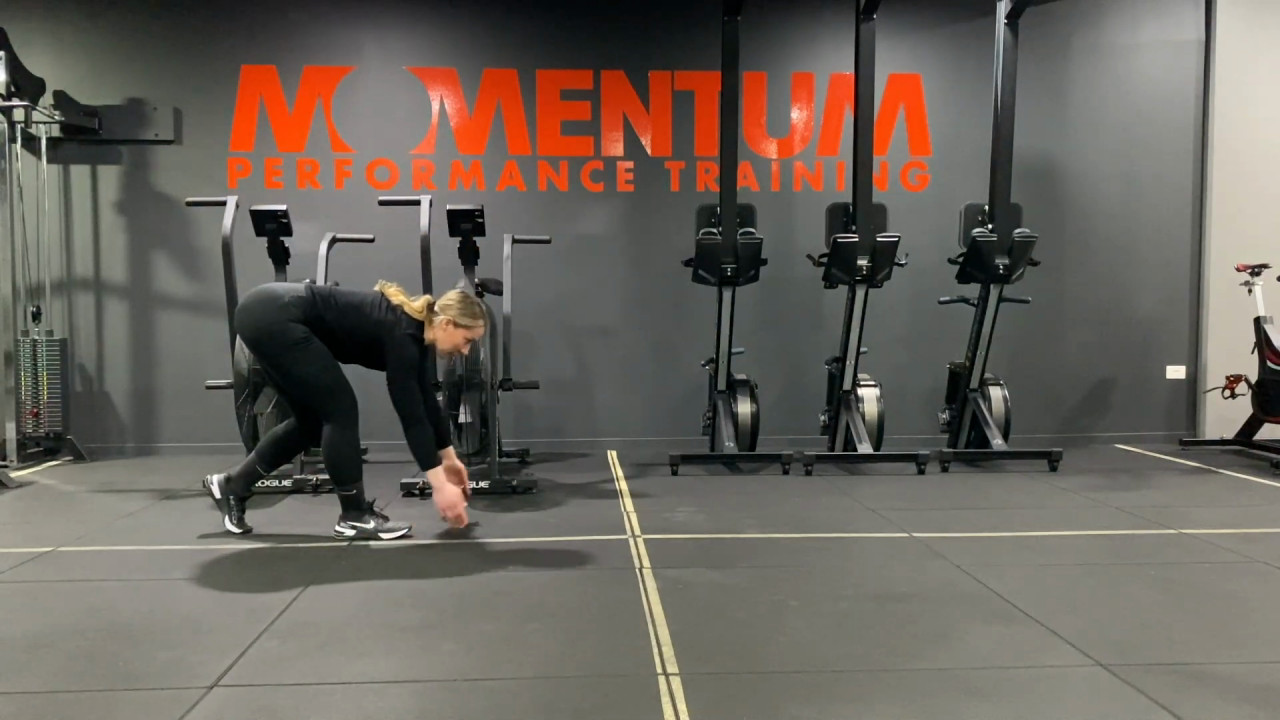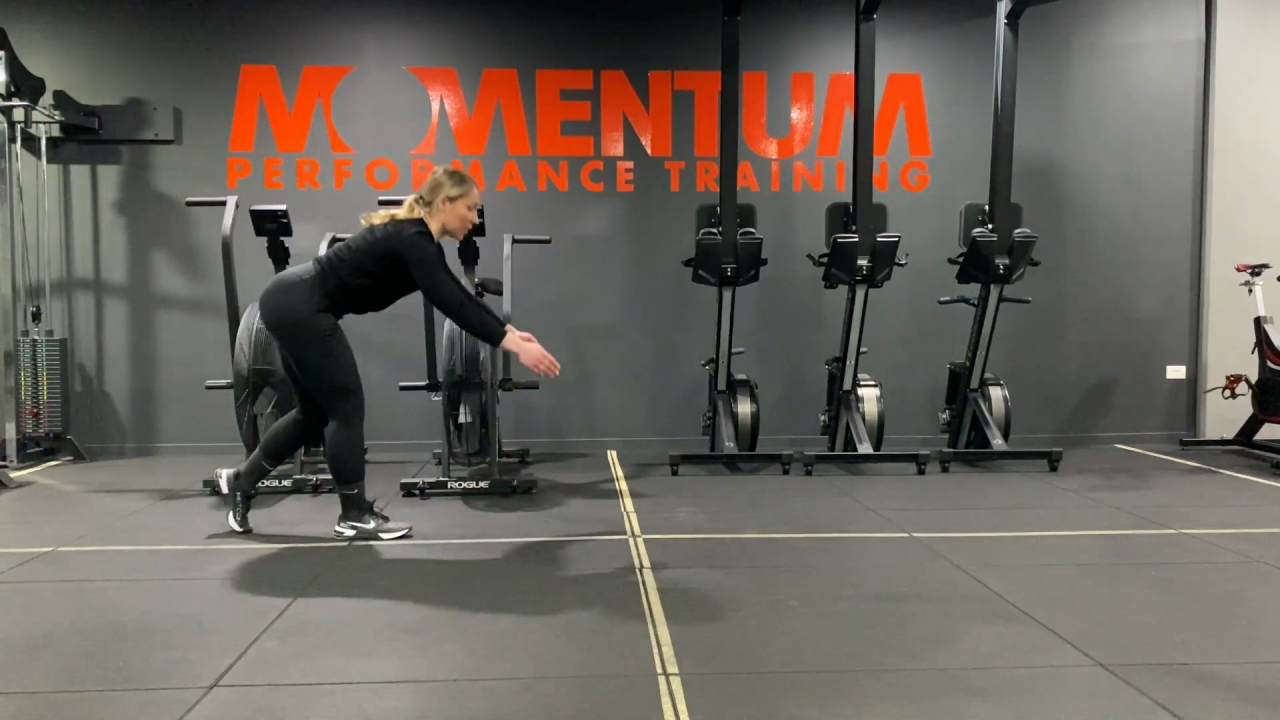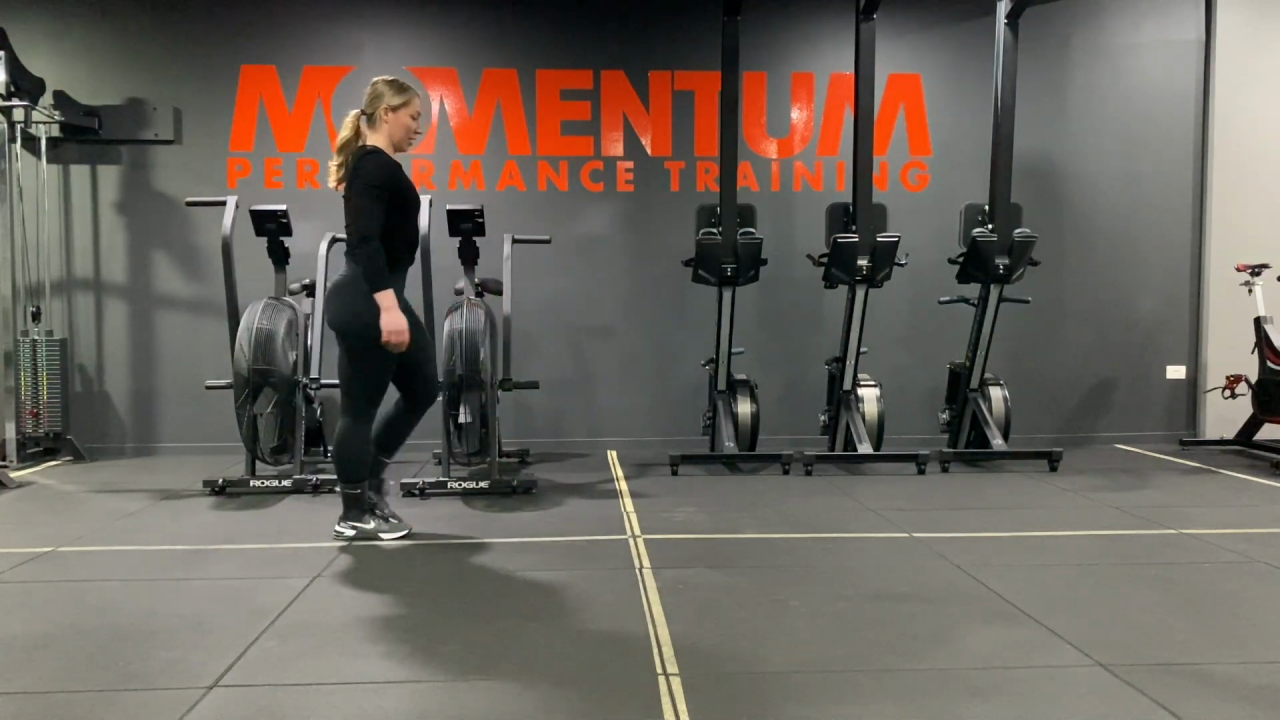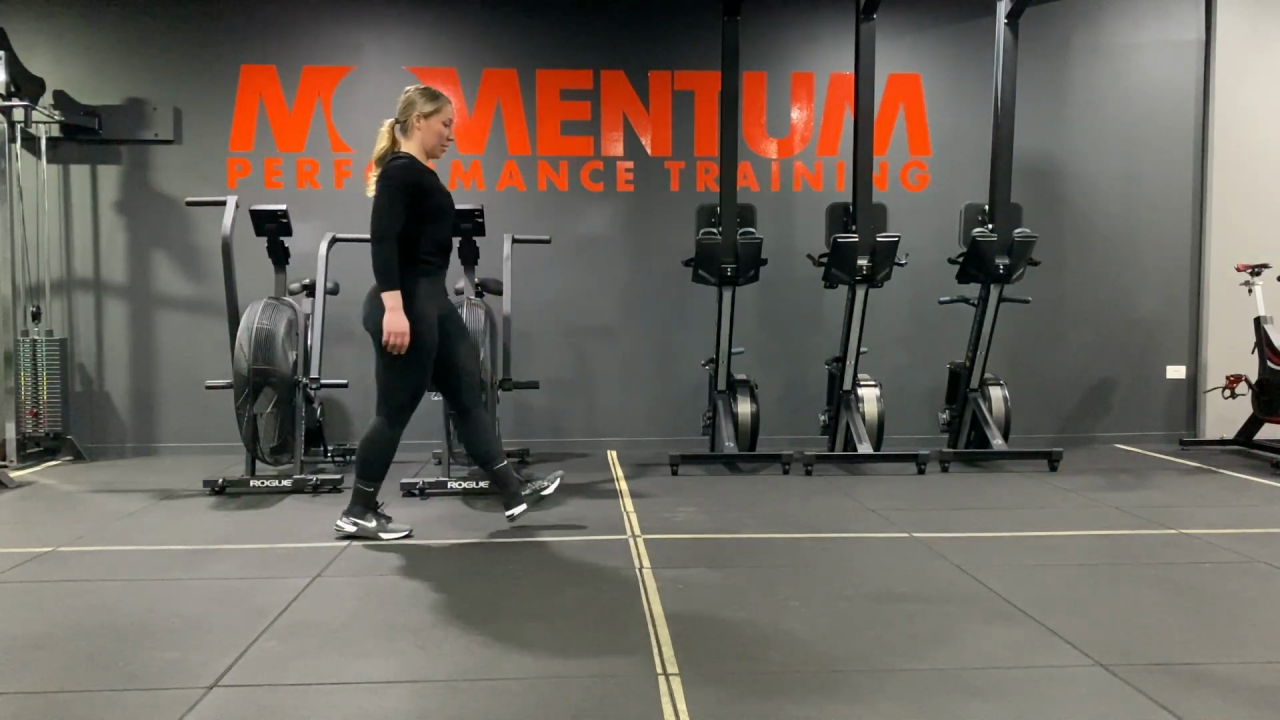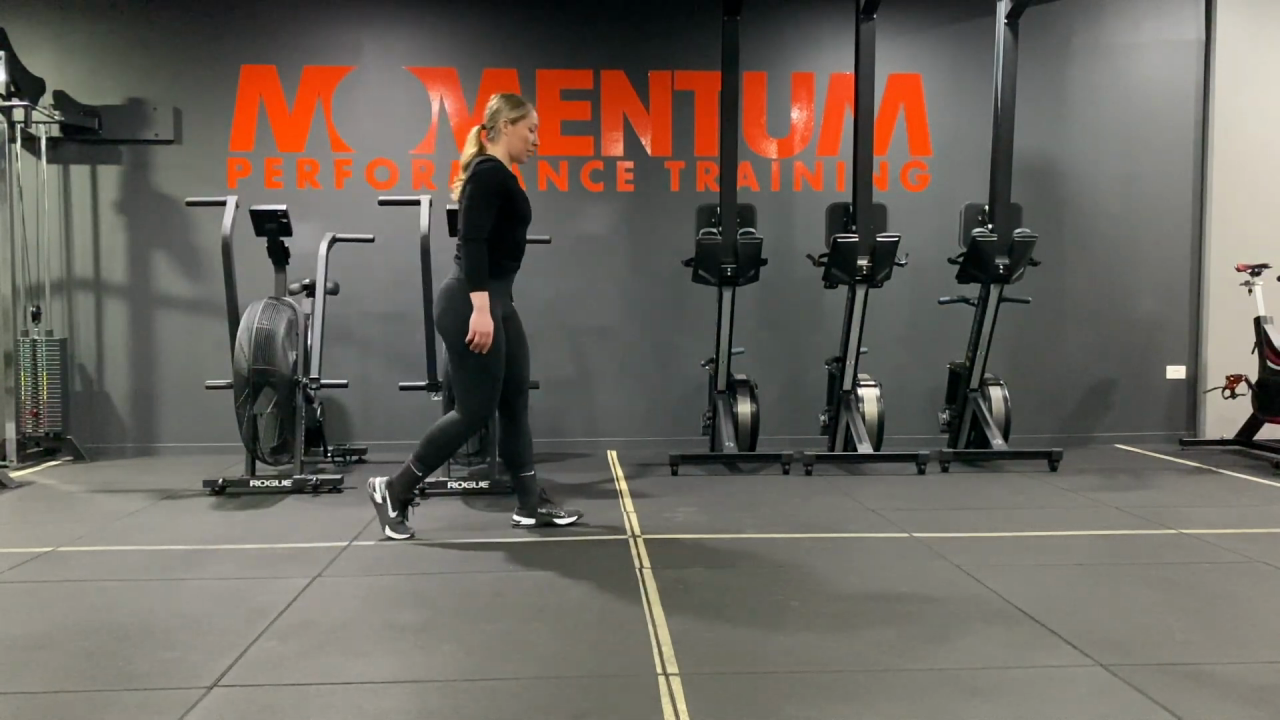
dt=0.5s
person 1, frame 1
left shoulder: (412, 330)
right shoulder: (402, 337)
left elbow: (424, 402)
right elbow: (411, 415)
left wrist: (447, 456)
right wrist: (439, 483)
left hip: (265, 315)
right hip: (273, 319)
left knee: (312, 418)
right knee: (339, 410)
left ankle: (232, 486)
right ankle: (354, 515)
person 1, frame 2
left shoulder: (413, 235)
right shoulder: (415, 240)
left elbow: (457, 296)
right elbow: (450, 302)
left wrist: (510, 331)
right wrist: (513, 344)
left hip: (297, 306)
right hip: (297, 308)
left knee: (315, 410)
right knee: (345, 407)
left ankle: (242, 480)
right ankle: (354, 517)
person 1, frame 3
left shoulder: (378, 164)
right shoulder: (372, 165)
right elbow: (366, 241)
right wrist: (388, 305)
left hip: (378, 298)
right hip: (366, 302)
left knee: (423, 389)
right knee: (362, 405)
left ankle: (369, 484)
right ankle: (354, 514)
person 1, frame 4
left shoulder: (421, 174)
right shoulder: (400, 172)
right elbow: (383, 242)
right wrist: (391, 309)
left hip: (433, 302)
right hip: (407, 304)
left knee: (468, 397)
right knee: (396, 409)
left ankle: (513, 491)
right ankle: (358, 512)
person 1, frame 5
left shoulder: (500, 175)
right shoulder: (488, 173)
right elbow: (473, 244)
right wrist: (480, 309)
left hip: (495, 301)
right hip: (472, 304)
left knee: (515, 403)
right knee: (474, 410)
left ankle: (531, 503)
right ankle: (394, 490)
